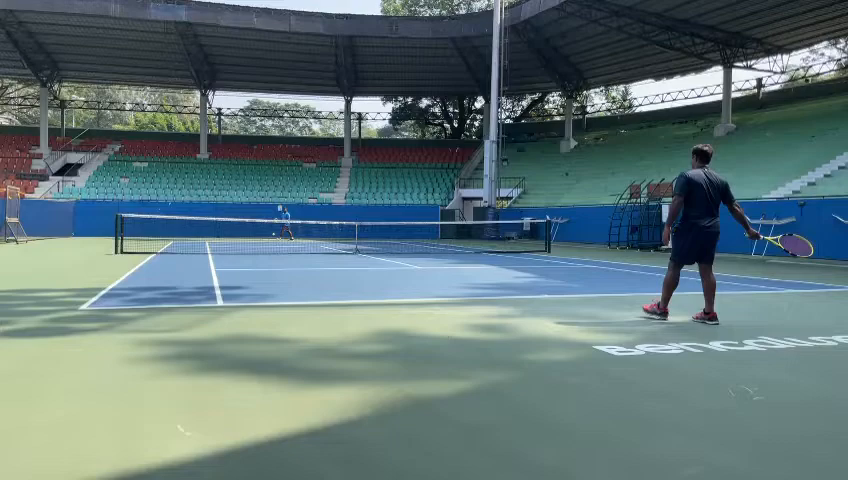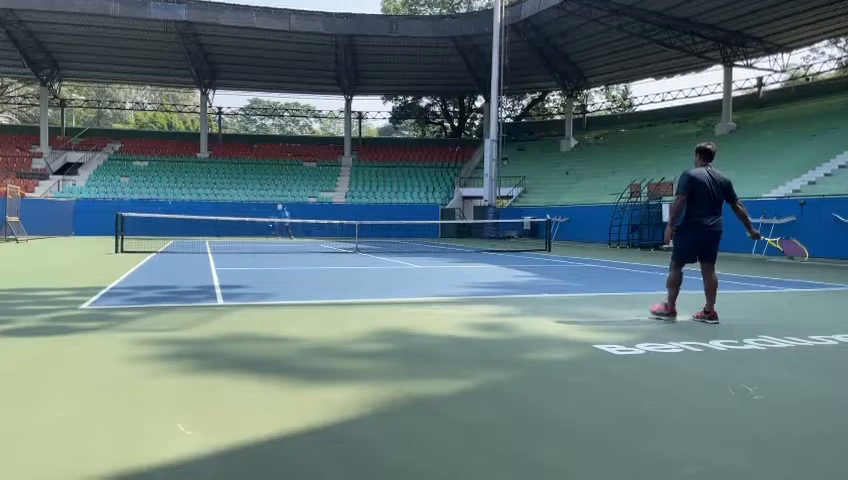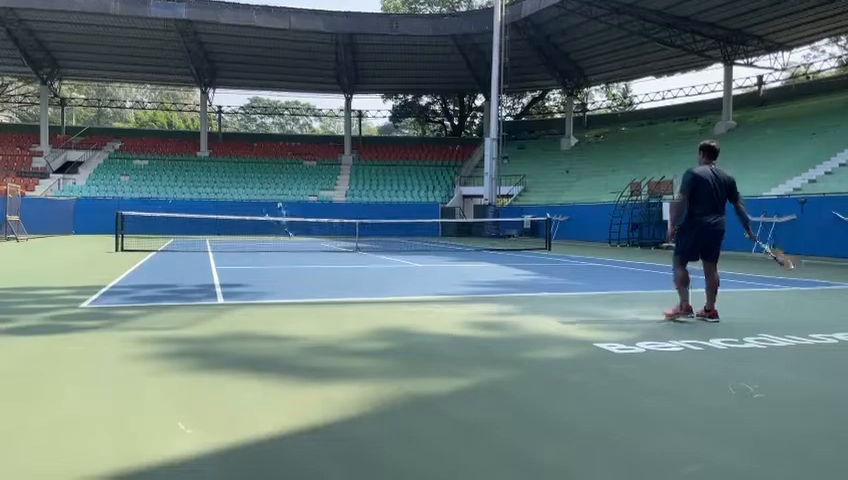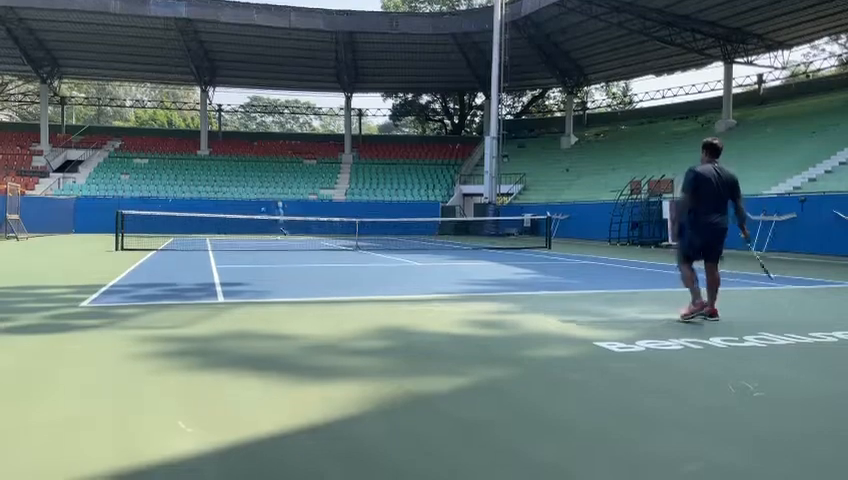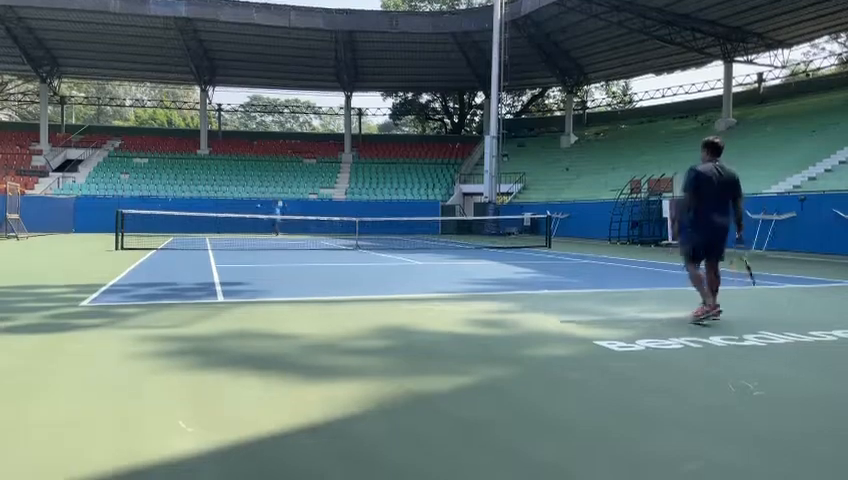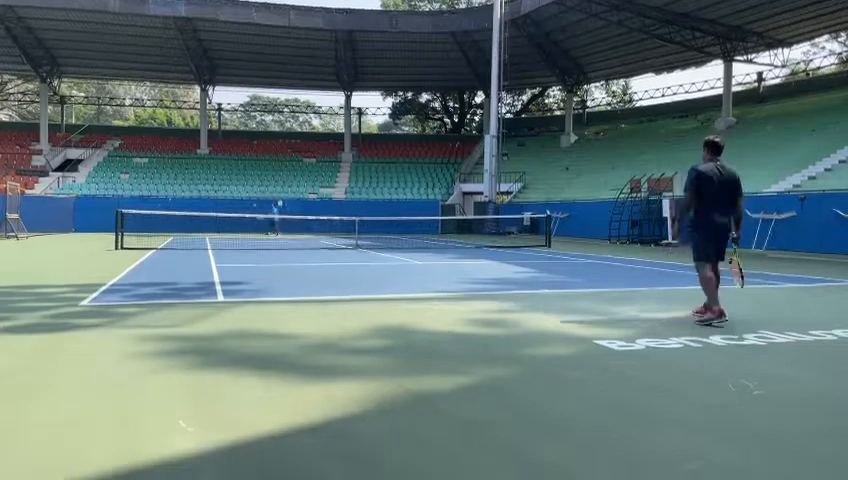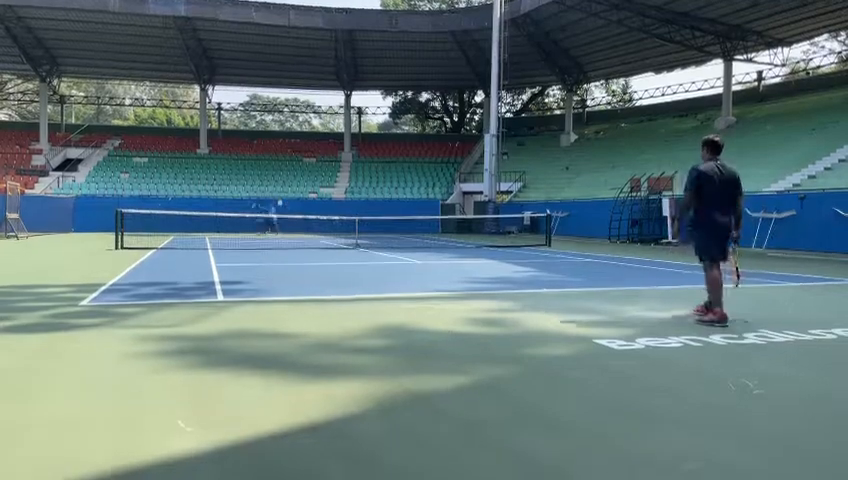
dt=0.1s
person 1, frame 1
left shoulder: (686, 177)
right shoulder: (720, 180)
left elbow: (677, 203)
right elbow: (734, 207)
left wrist: (667, 227)
right wrist: (748, 228)
left hip: (689, 229)
right hip: (711, 230)
left knee: (674, 267)
right knee: (706, 270)
left ankle: (662, 307)
right ankle: (709, 312)
person 1, frame 2
left shoulder: (689, 175)
right shoulder: (723, 179)
left elbow: (680, 202)
right elbow: (737, 206)
left wrist: (670, 226)
right wrist: (750, 228)
left hip: (692, 228)
right hip: (714, 229)
left knee: (676, 266)
right knee: (708, 269)
left ankle: (669, 308)
right ankle: (709, 311)
person 1, frame 3
left shoulder: (692, 174)
right shoulder: (727, 178)
left elbow: (682, 201)
right elbow: (738, 206)
left wrist: (673, 224)
right wrist: (748, 228)
left hip: (694, 226)
right hip: (717, 228)
left knee: (679, 263)
right knee: (710, 268)
left ankle: (684, 305)
right ankle: (710, 309)
person 1, frame 4
left shoulder: (695, 172)
right shoulder: (730, 176)
left elbow: (685, 200)
right elbow: (738, 206)
left wrist: (677, 222)
right wrist: (743, 229)
left hip: (696, 226)
right hip: (719, 227)
left knee: (684, 262)
right knee: (712, 266)
left ankle: (697, 302)
right ankle: (710, 308)
person 1, frame 5
left shoulder: (696, 171)
right shoulder: (731, 175)
left elbow: (687, 200)
right elbow: (738, 205)
left wrist: (680, 220)
right wrist: (739, 229)
left hip: (700, 225)
right hip: (721, 226)
left knee: (692, 264)
right knee: (712, 265)
left ankle: (709, 304)
right ankle: (710, 304)
person 1, frame 6
left shoulder: (698, 171)
right shoulder: (732, 174)
left elbow: (688, 200)
right elbow: (738, 205)
left wrist: (679, 220)
right wrist: (736, 229)
left hip: (702, 225)
right hip: (723, 226)
left knee: (703, 266)
right knee: (713, 265)
left ankle: (715, 309)
right ankle: (710, 306)
person 1, frame 7
left shoulder: (698, 170)
right shoulder: (732, 172)
left elbow: (689, 199)
right elbow: (738, 203)
left wrist: (679, 218)
right wrist: (737, 228)
left hip: (704, 225)
right hip: (724, 225)
left knee: (710, 266)
right knee: (715, 265)
left ankle: (718, 313)
right ankle: (711, 305)
